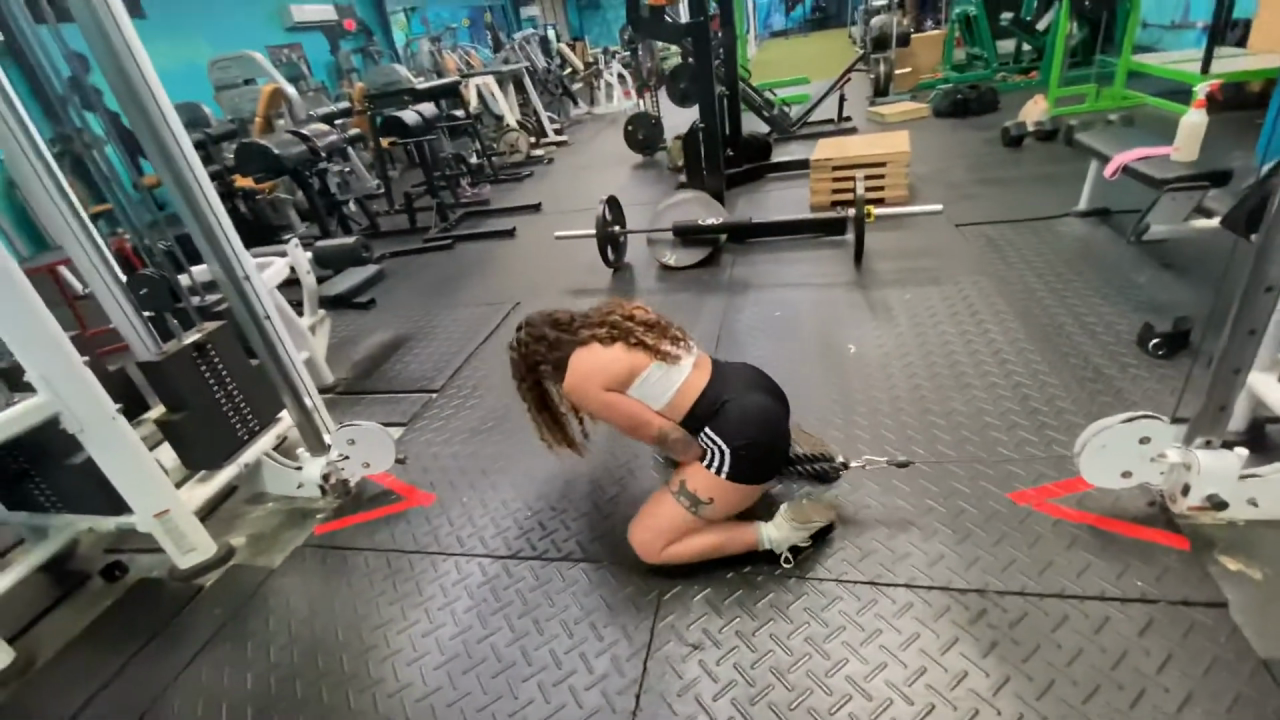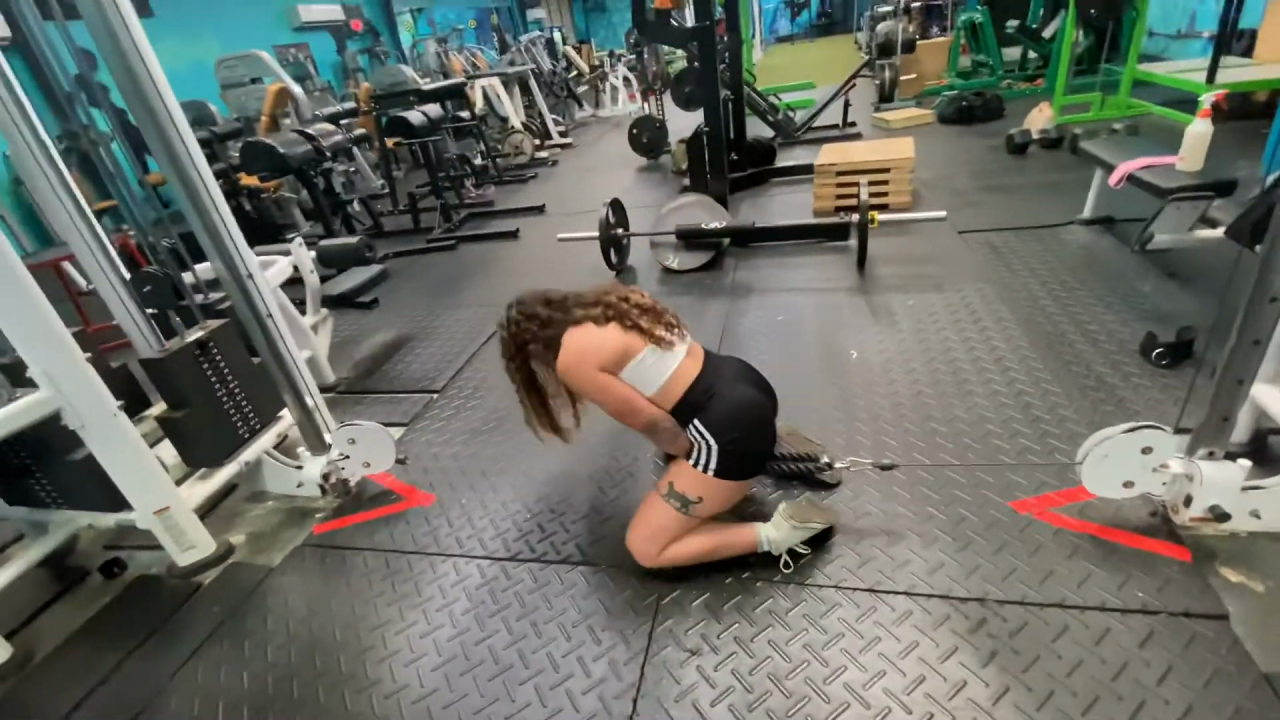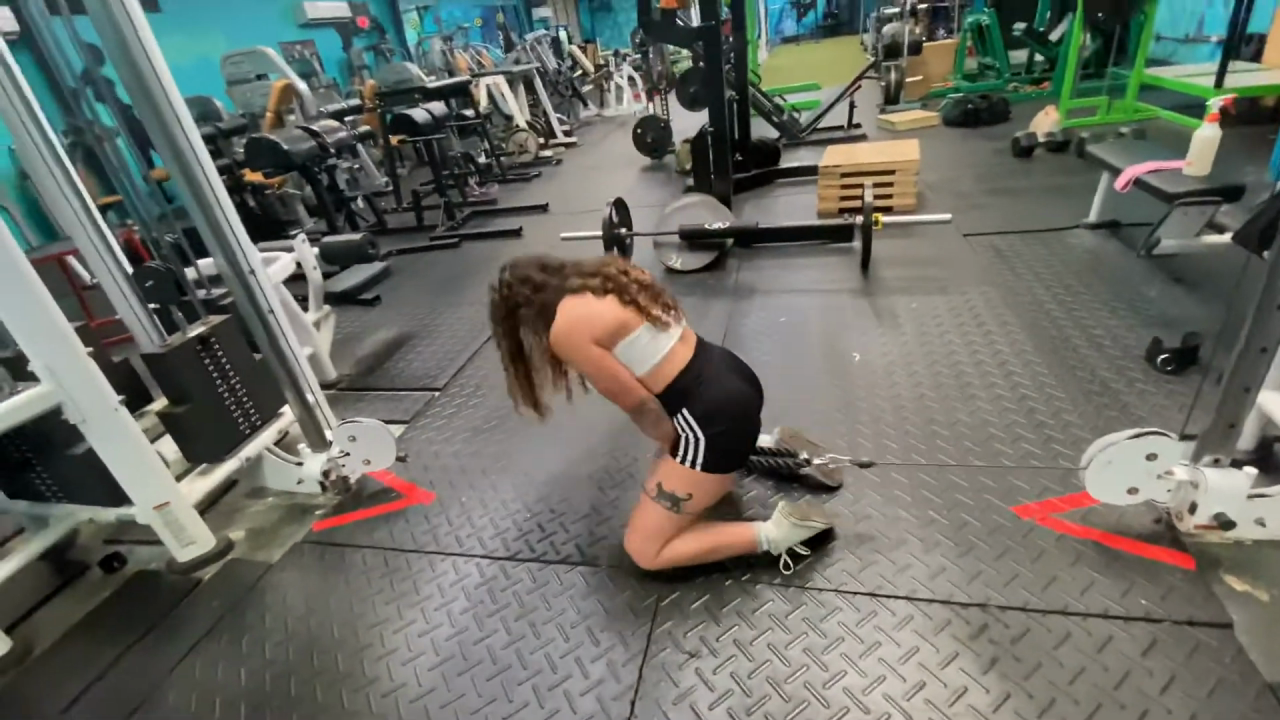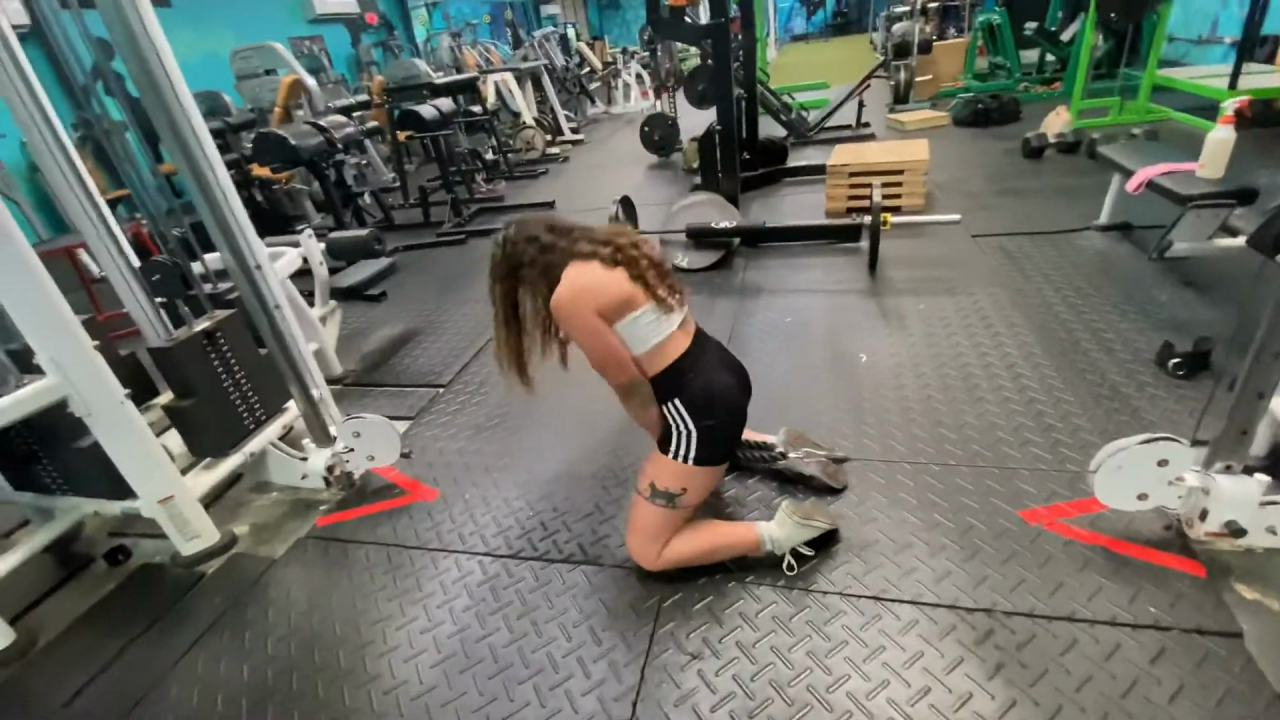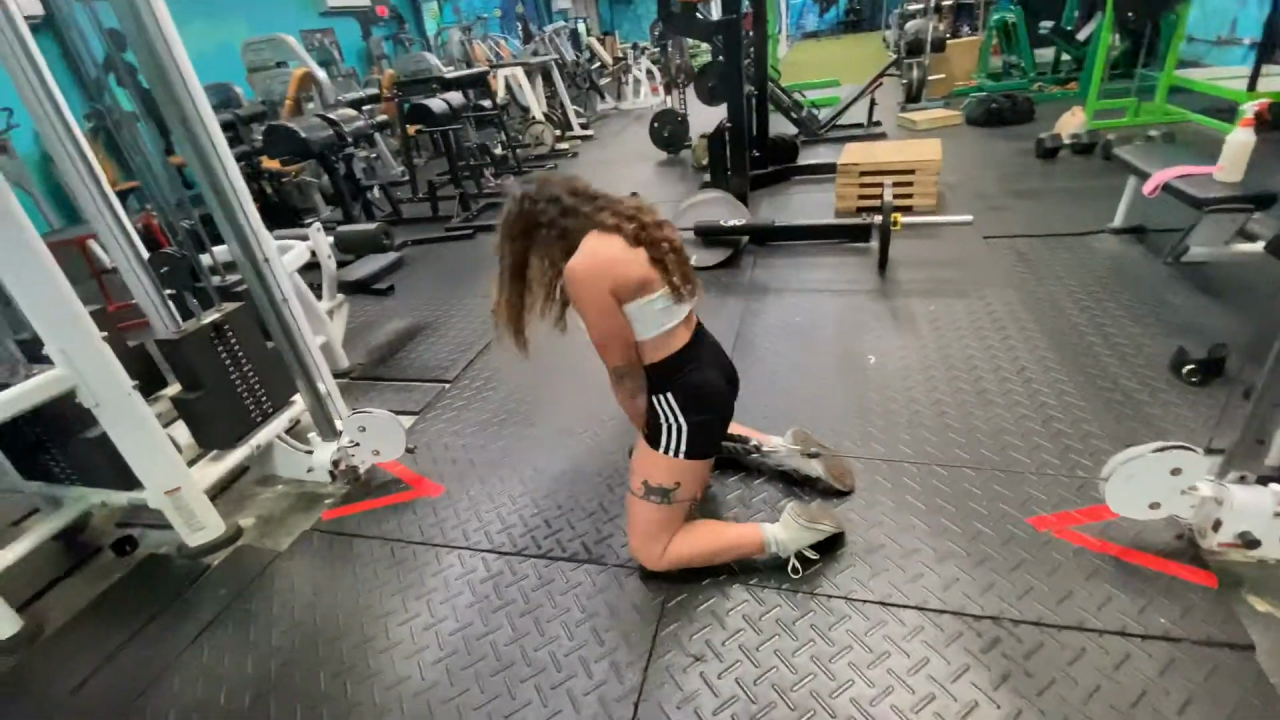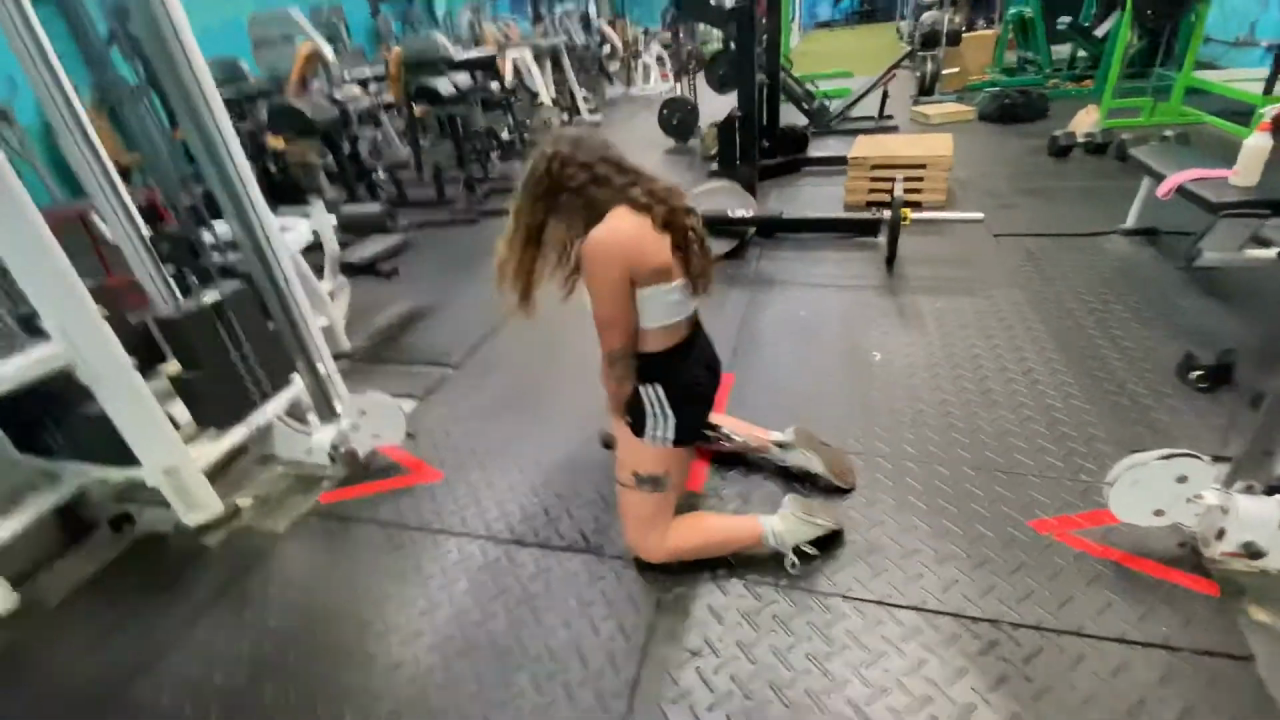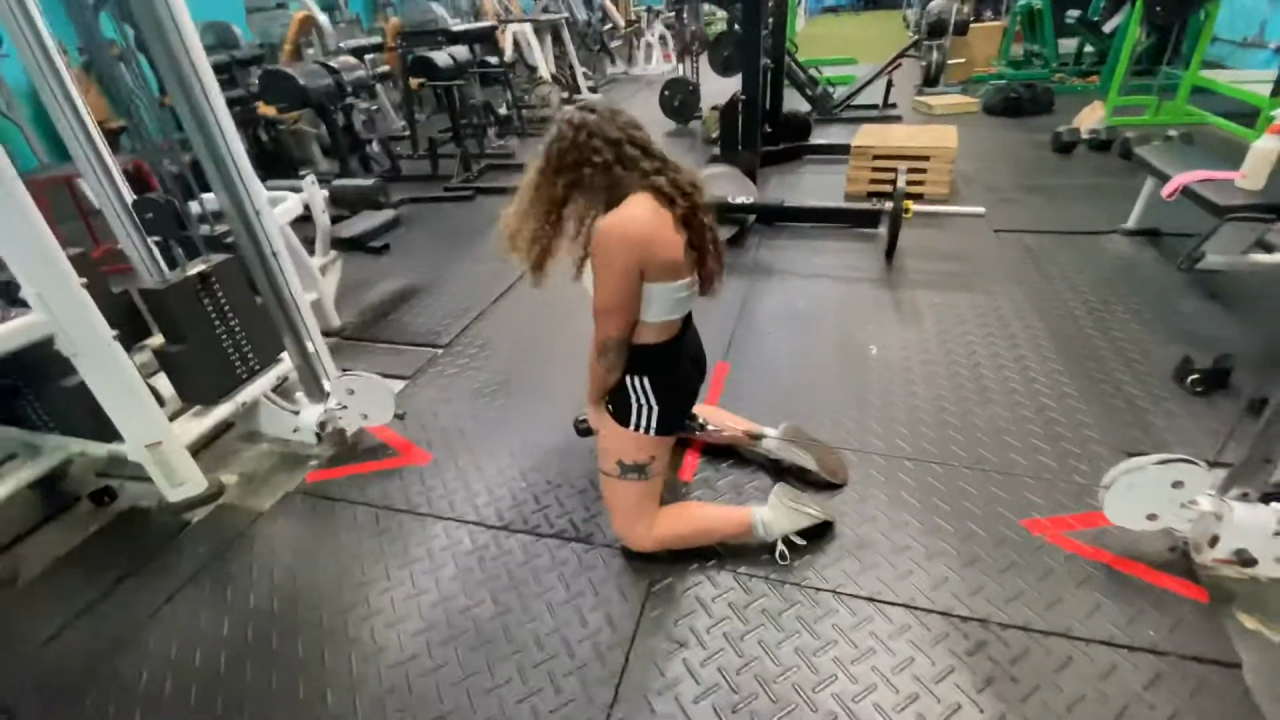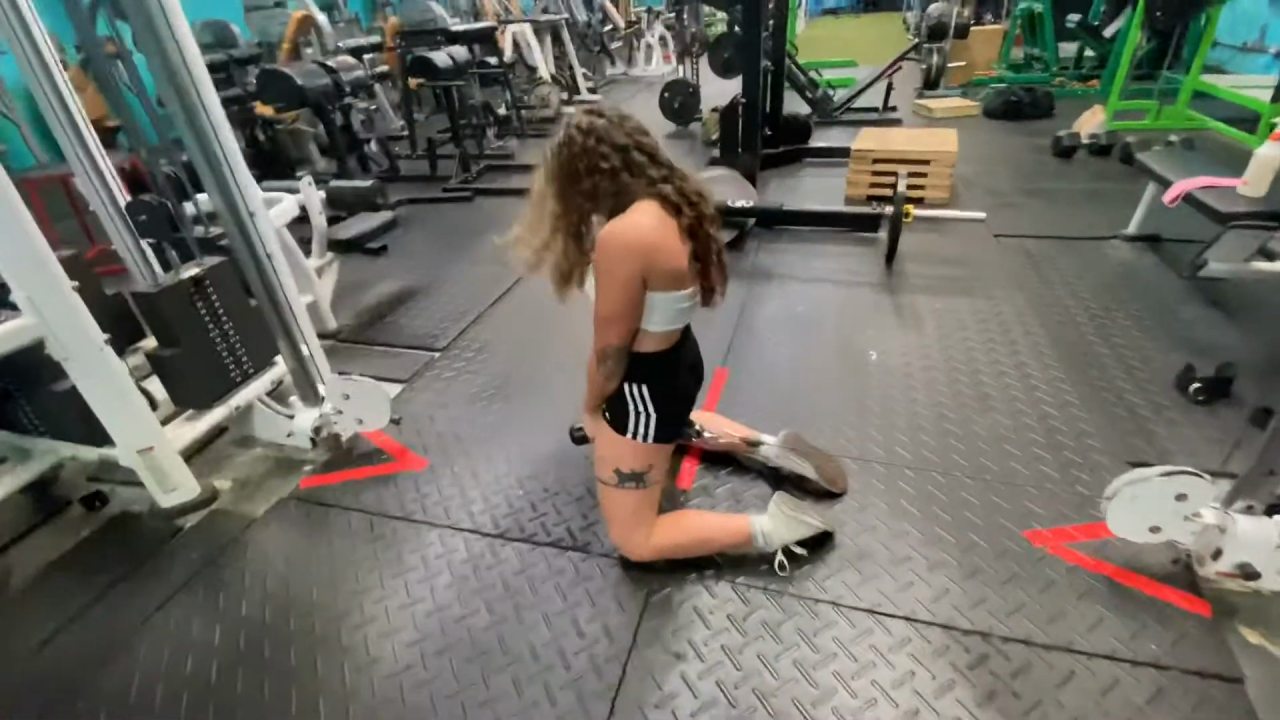
dt=0.1s
person 1, frame 1
left shoulder: (580, 381)
right shoulder: (613, 318)
left elbow: (661, 434)
left wrist: (709, 467)
left hip: (747, 438)
right hip: (755, 389)
left knee: (646, 542)
left ankle: (775, 532)
right ankle: (780, 442)
person 1, frame 2
left shoulder: (573, 357)
right shoulder: (607, 303)
left elbow: (650, 422)
left wrist: (690, 455)
left hip: (730, 423)
right hip: (744, 385)
left knee: (645, 547)
left ankle: (774, 534)
right ankle: (764, 449)
person 1, frame 3
left shoulder: (566, 330)
right shoulder: (604, 277)
left elbow: (640, 404)
left wrist: (675, 446)
left hip: (717, 415)
right hip: (732, 378)
left knee: (644, 548)
left ankle: (773, 532)
right ankle: (763, 443)
person 1, frame 4
left shoulder: (570, 294)
right shoulder: (611, 250)
left elbow: (628, 383)
left wrist: (663, 437)
left hip: (698, 401)
right hip: (720, 371)
left knee: (647, 549)
left ankle: (777, 532)
person 1, frame 5
left shoulder: (584, 268)
right shoulder: (629, 220)
left elbow: (622, 367)
left wrist: (646, 428)
left hip: (683, 397)
right hip: (709, 369)
left knee: (651, 550)
left ankle: (785, 534)
right ankle: (782, 449)
person 1, frame 6
left shoulder: (605, 241)
right shoulder: (652, 205)
left elbow: (617, 348)
left wrist: (621, 412)
left hip: (665, 386)
right hip: (692, 360)
left knee: (648, 543)
right knee: (689, 427)
left ankle: (782, 529)
right ankle: (783, 444)
person 1, frame 7
left shoulder: (618, 228)
right shoulder: (668, 192)
left elbow: (611, 337)
left wrist: (595, 402)
left hip: (647, 379)
right hip: (679, 354)
left knee: (636, 531)
right knee: (679, 415)
left ankle: (772, 518)
right ankle: (773, 439)
person 1, frame 8
left shoulder: (624, 236)
right shoulder: (672, 199)
left elbow: (610, 346)
left wrist: (591, 408)
left hip: (645, 385)
right hip: (675, 361)
left knee: (633, 541)
right knee: (673, 421)
left ankle: (772, 528)
right ankle: (772, 448)
